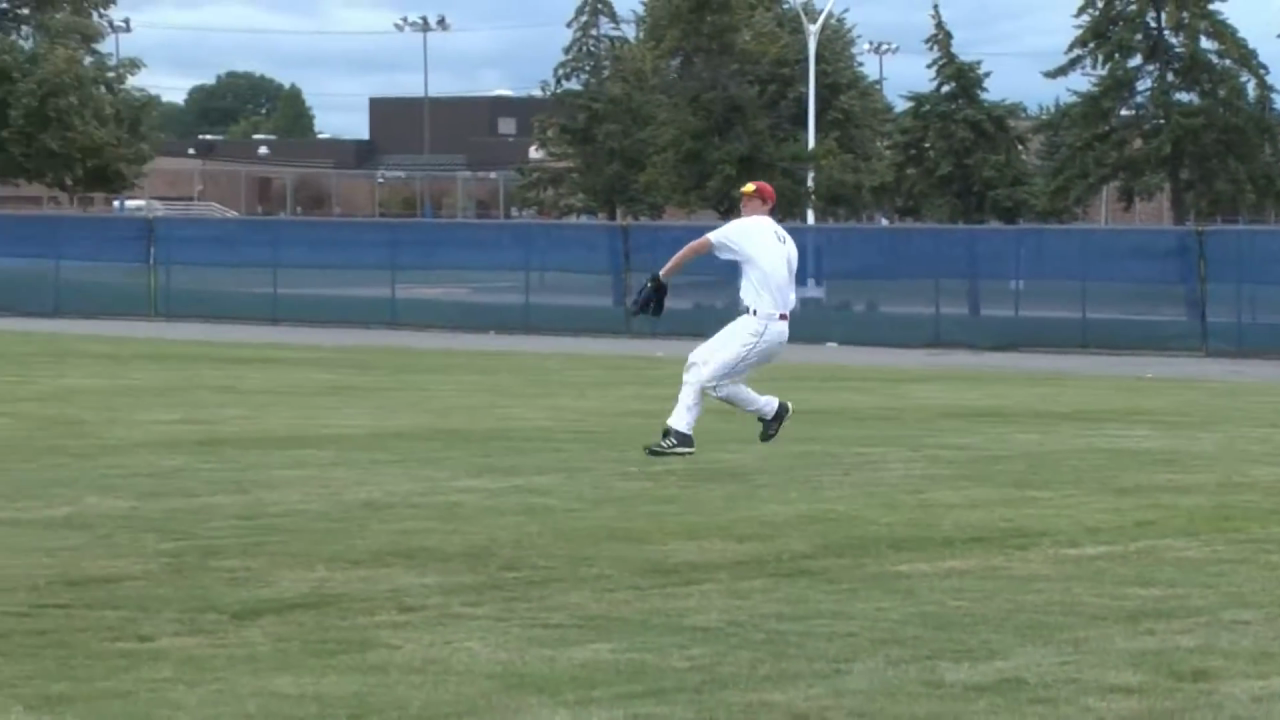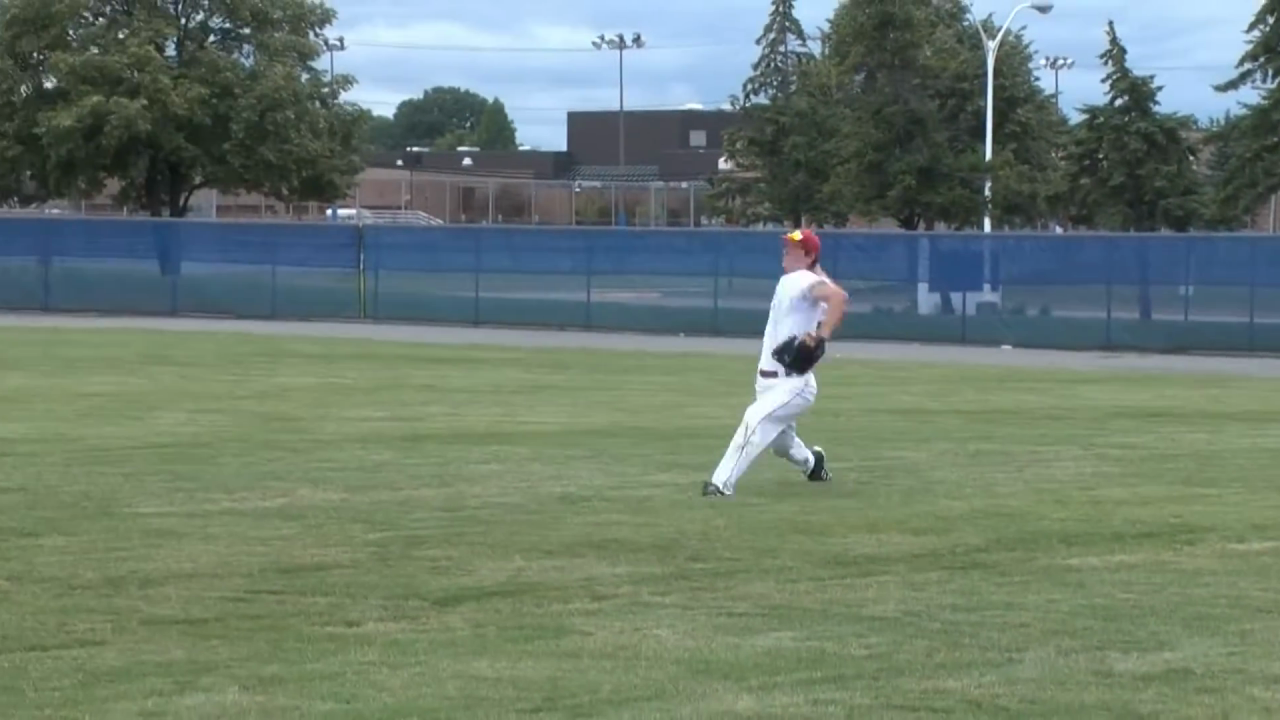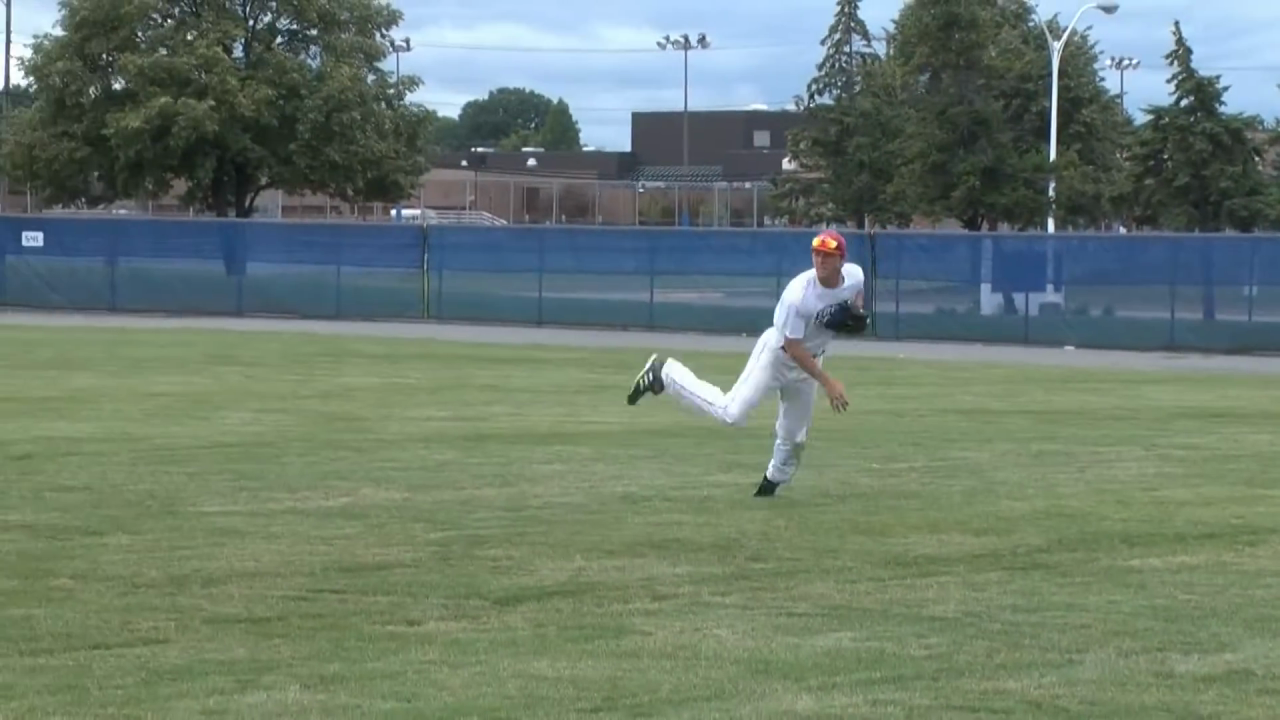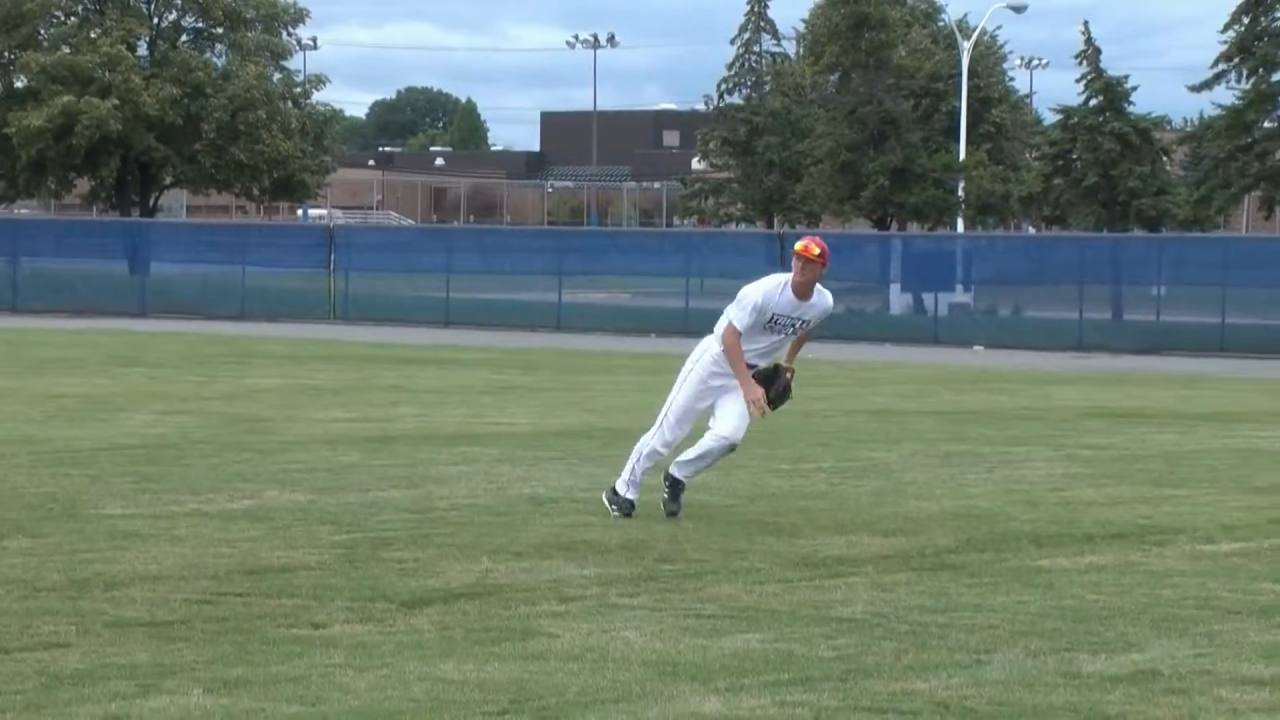
dt=0.4s
person 1, frame 1
left shoulder: (747, 227)
right shoulder: (787, 242)
left elbow: (697, 246)
left wrist: (664, 273)
left hip: (763, 326)
right hip: (767, 324)
left knee: (712, 380)
right knee: (699, 365)
left ankle: (771, 408)
right ankle: (678, 435)
person 1, frame 2
left shoulder: (797, 280)
right shoulder: (794, 280)
left elbow: (837, 295)
left wrist: (818, 336)
left hip: (794, 386)
right hip: (769, 381)
left knee: (755, 423)
right knee: (773, 435)
left ankle: (721, 484)
right ankle: (811, 462)
person 1, frame 3
left shoulder: (854, 275)
right shoulder: (797, 294)
right elbow: (793, 348)
left wrist: (856, 316)
right wrist: (827, 382)
left hip: (809, 363)
right hip: (775, 354)
left knee: (794, 436)
right knee: (731, 411)
left ankle: (776, 477)
right ankle: (663, 373)
person 1, frame 4
left shoulder: (824, 303)
right shoulder: (764, 291)
right elbow: (729, 337)
left wrist: (788, 366)
right wrist: (748, 384)
left hip: (750, 371)
right hip: (715, 361)
left knee: (726, 436)
right knee: (669, 432)
